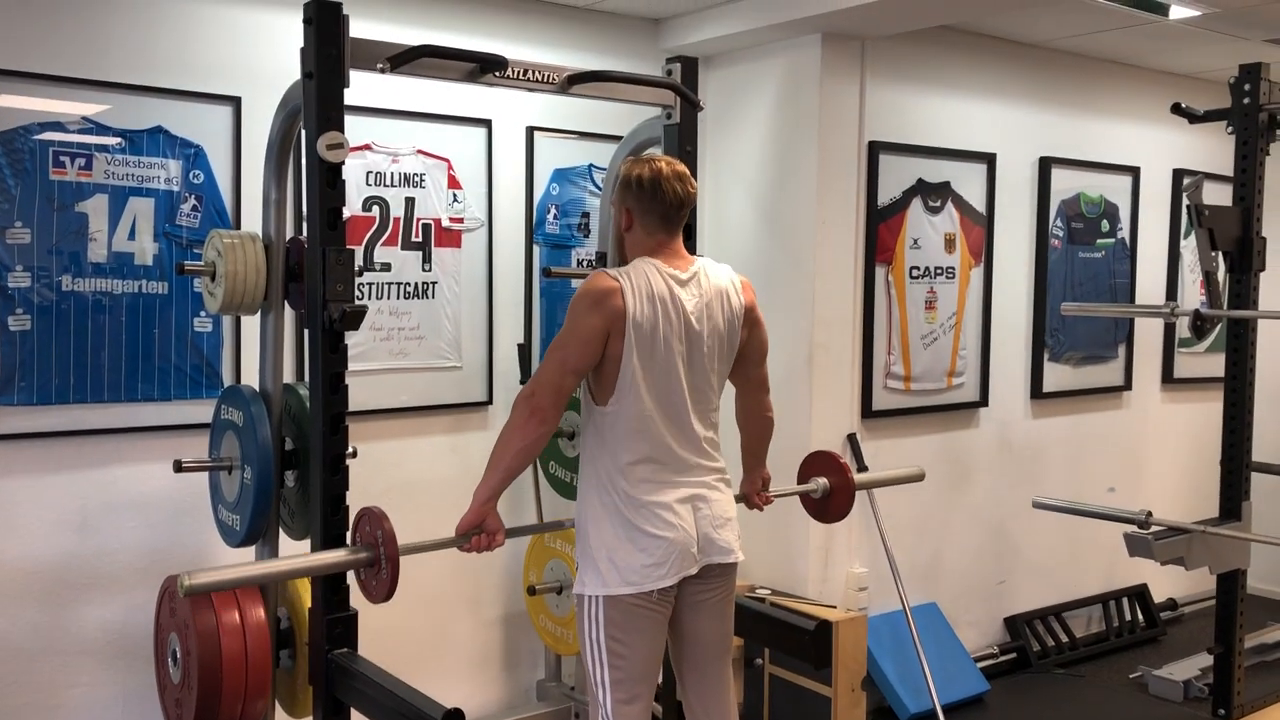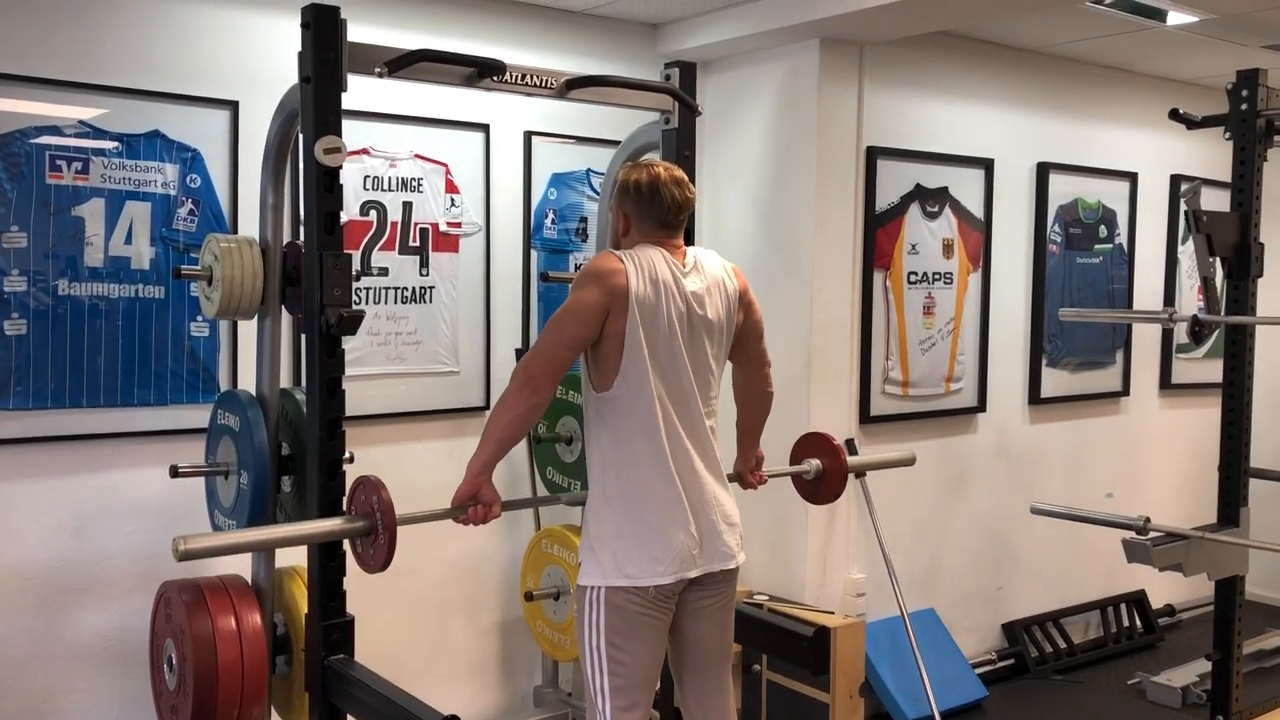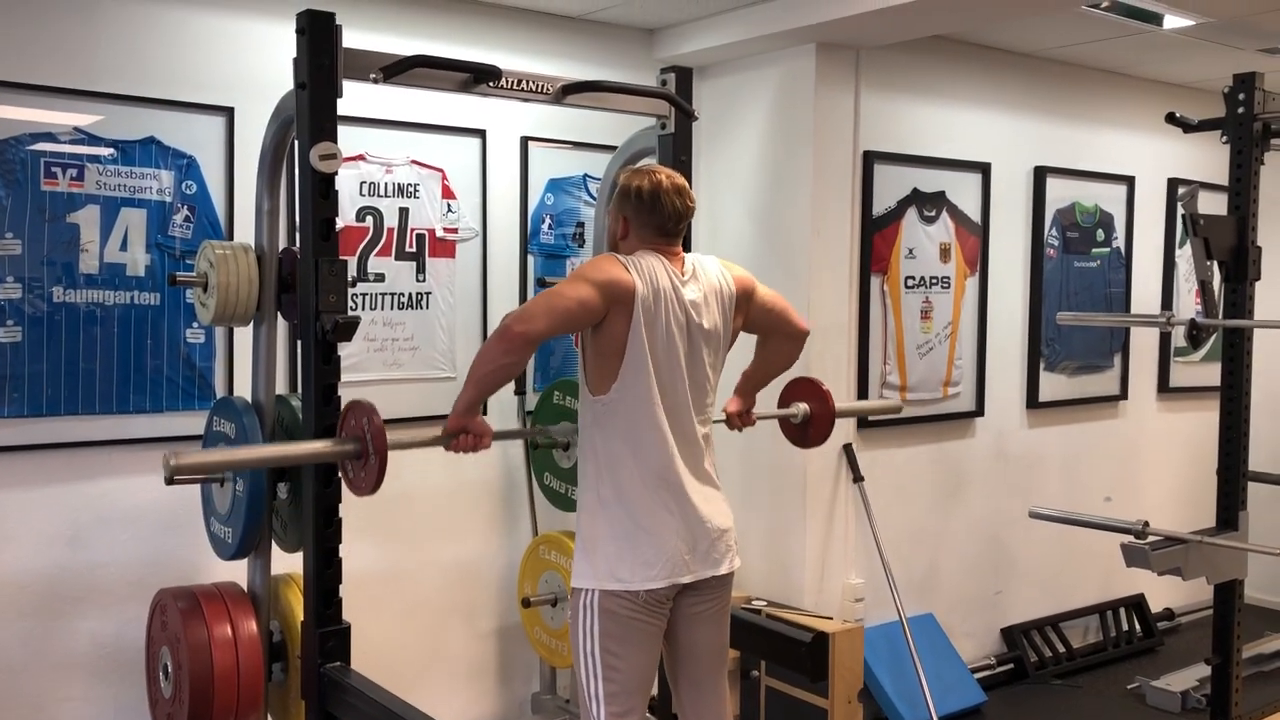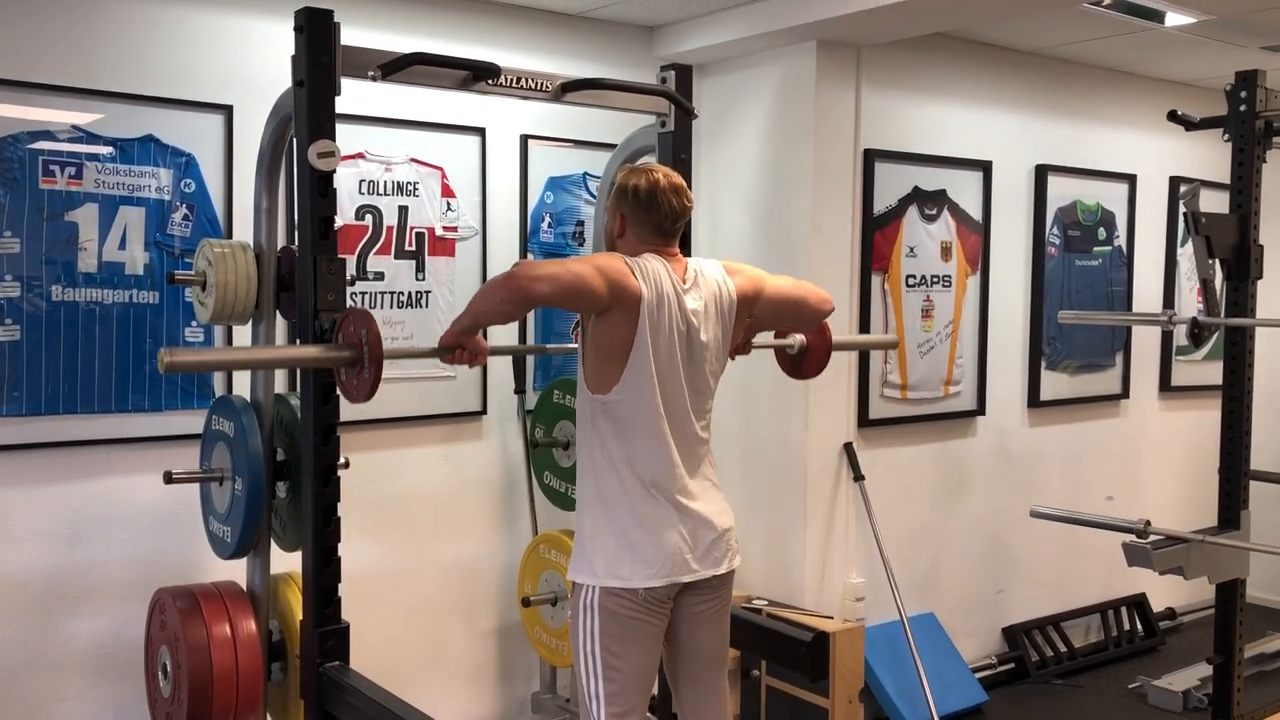
dt=0.5s
person 1, frame 1
left shoulder: (609, 294)
right shoulder: (734, 291)
left elbow: (539, 406)
right elbow: (756, 395)
left wrist: (483, 503)
right wrist: (755, 474)
left hip: (633, 543)
right hip: (712, 529)
person 1, frame 2
left shoulder: (614, 276)
right shoulder: (726, 279)
left elbow: (534, 379)
right elbow: (757, 371)
left wrist: (479, 473)
right wrist: (747, 451)
left hip: (635, 547)
right hip: (714, 534)
person 1, frame 3
left shoulder: (616, 279)
right shoulder: (726, 282)
left elbow: (516, 334)
right elbow: (792, 332)
left wrist: (466, 409)
left hip: (628, 554)
right hip: (708, 542)
person 1, frame 4
left shoulder: (621, 281)
right shoulder: (726, 284)
left elbow: (522, 283)
right elbow: (818, 304)
left wrist: (465, 329)
left hip: (628, 557)
right hip: (709, 542)
